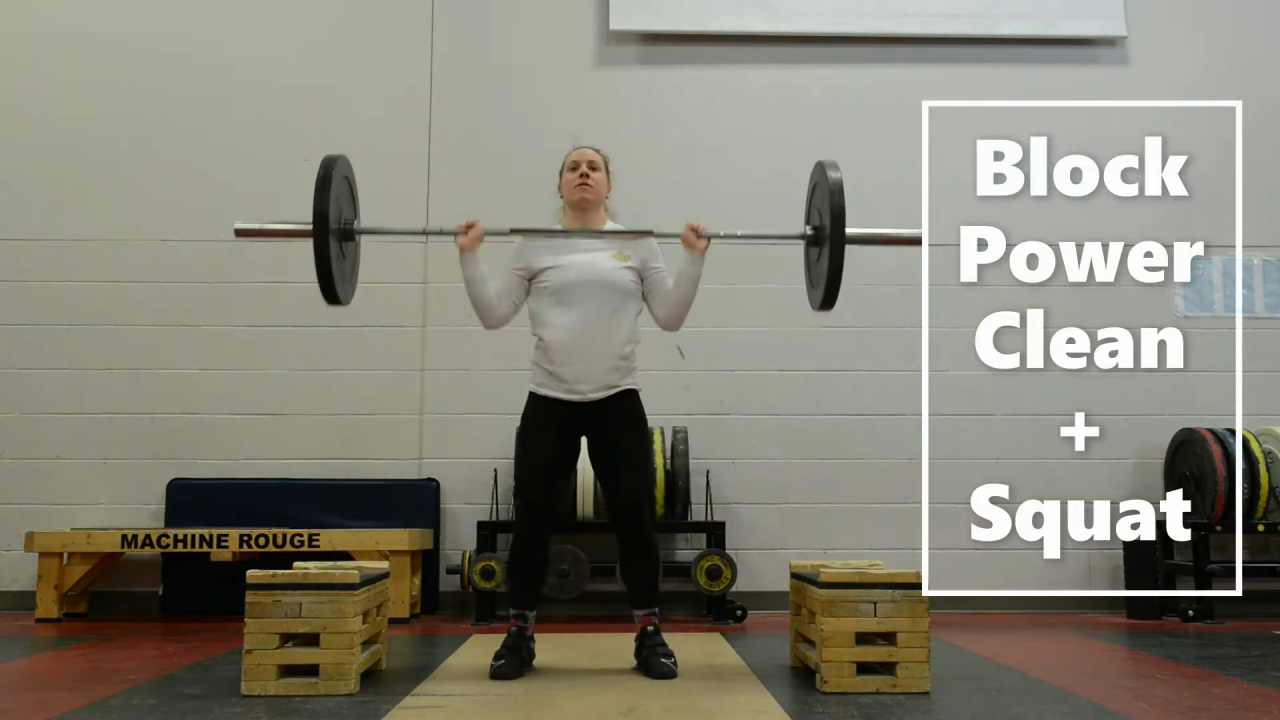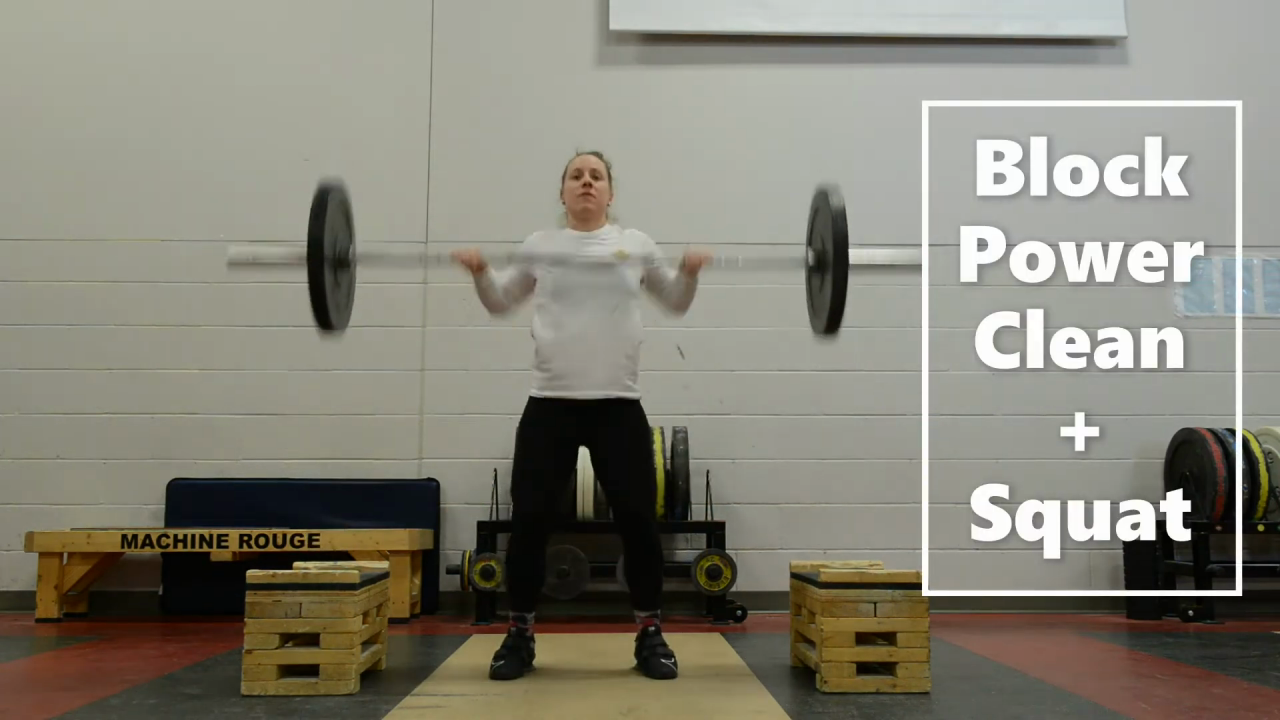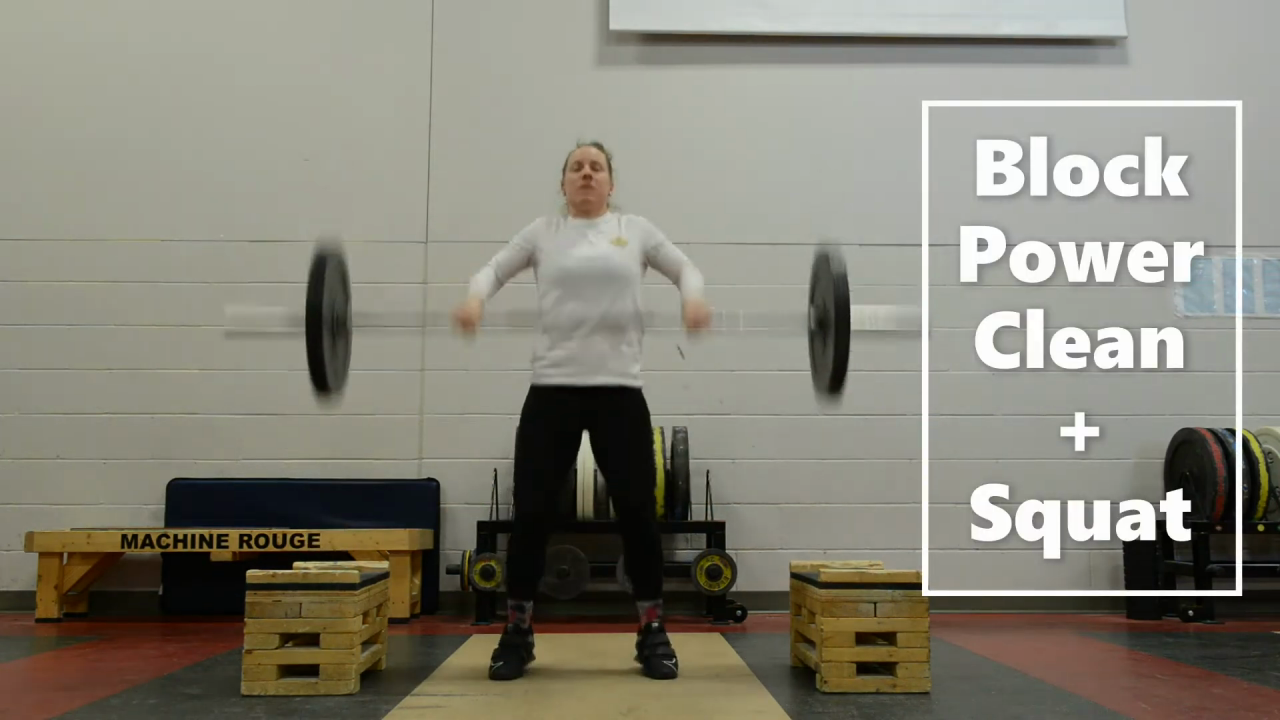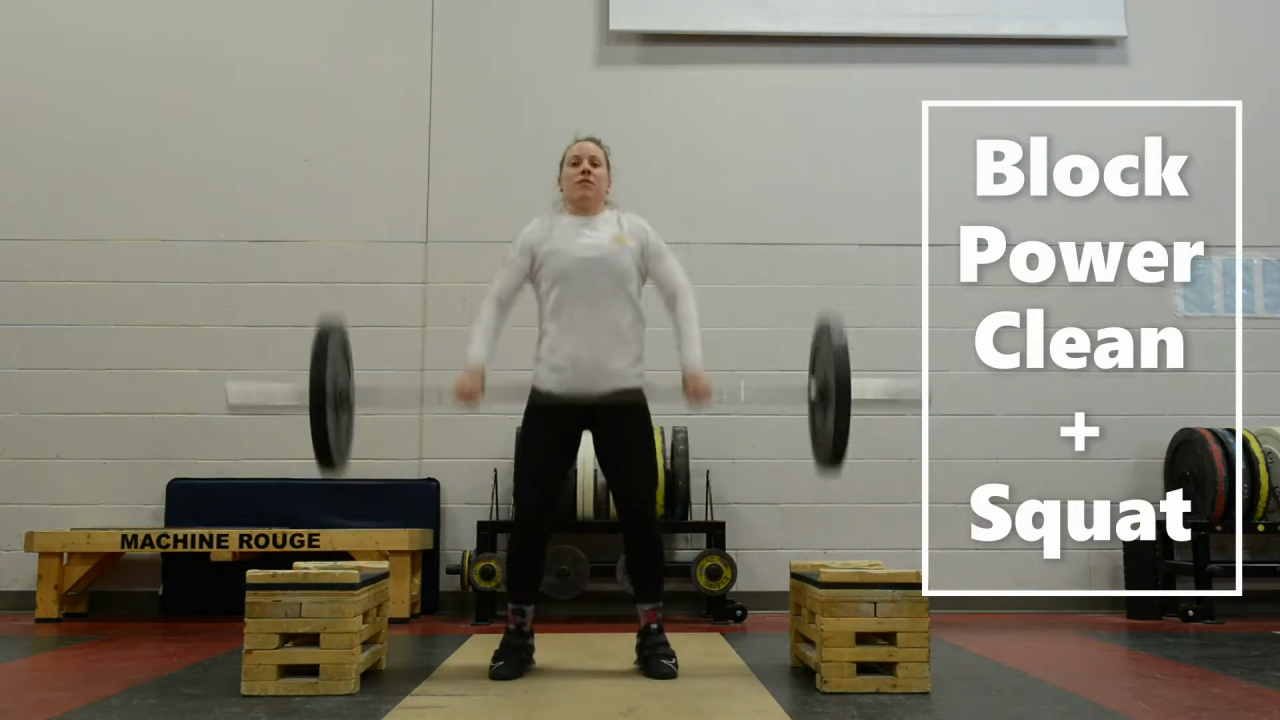
dt=0.1s
person 1, frame 1
left shoulder: (636, 246)
right shoulder: (534, 244)
left elbow: (670, 317)
right elbow: (493, 315)
left wrist: (692, 259)
right wrist: (470, 256)
left hip: (617, 400)
right hip: (549, 401)
left knee: (634, 519)
right knee: (532, 520)
left ankle: (649, 635)
right ankle: (520, 635)
person 1, frame 2
left shoulder: (637, 244)
right shoulder: (539, 245)
left elbow: (675, 300)
right elbow: (498, 300)
left wrist: (690, 271)
right wrist: (478, 269)
left hip: (618, 406)
right hip: (550, 405)
left knee: (639, 524)
right knee: (529, 524)
left ankle: (650, 636)
right ankle: (519, 636)
person 1, frame 3
left shoulder: (635, 231)
right shoulder: (542, 232)
left elbow: (683, 268)
right elbow: (493, 271)
left wrist: (693, 297)
right wrist: (474, 299)
left hip: (620, 393)
right hip: (552, 392)
left knee: (637, 513)
right knee: (531, 514)
left ankle: (652, 632)
right ankle: (517, 633)
person 1, frame 4
left shoulder: (634, 230)
right shoulder: (540, 232)
left elbow: (678, 294)
right elbow: (496, 302)
left wrist: (692, 364)
right wrist: (475, 364)
left hip: (622, 396)
right hip: (552, 396)
left knee: (639, 515)
right knee: (530, 516)
left ankle: (651, 633)
right ankle: (518, 635)
